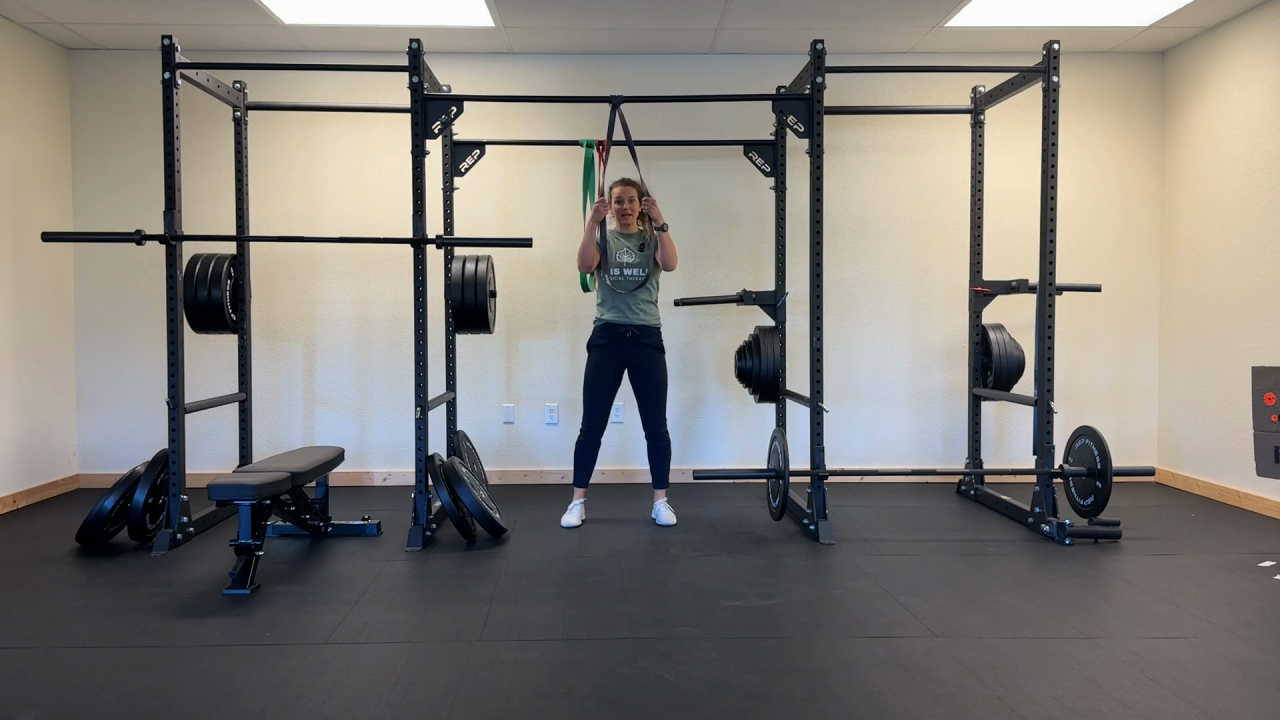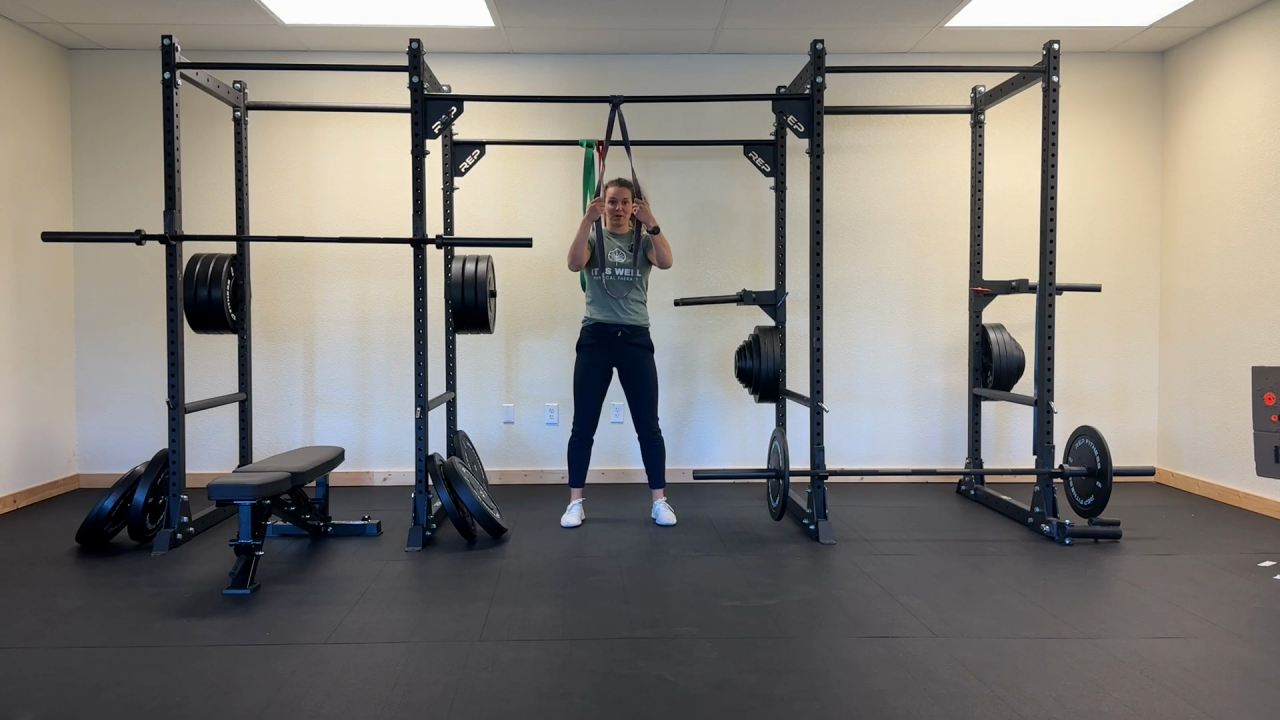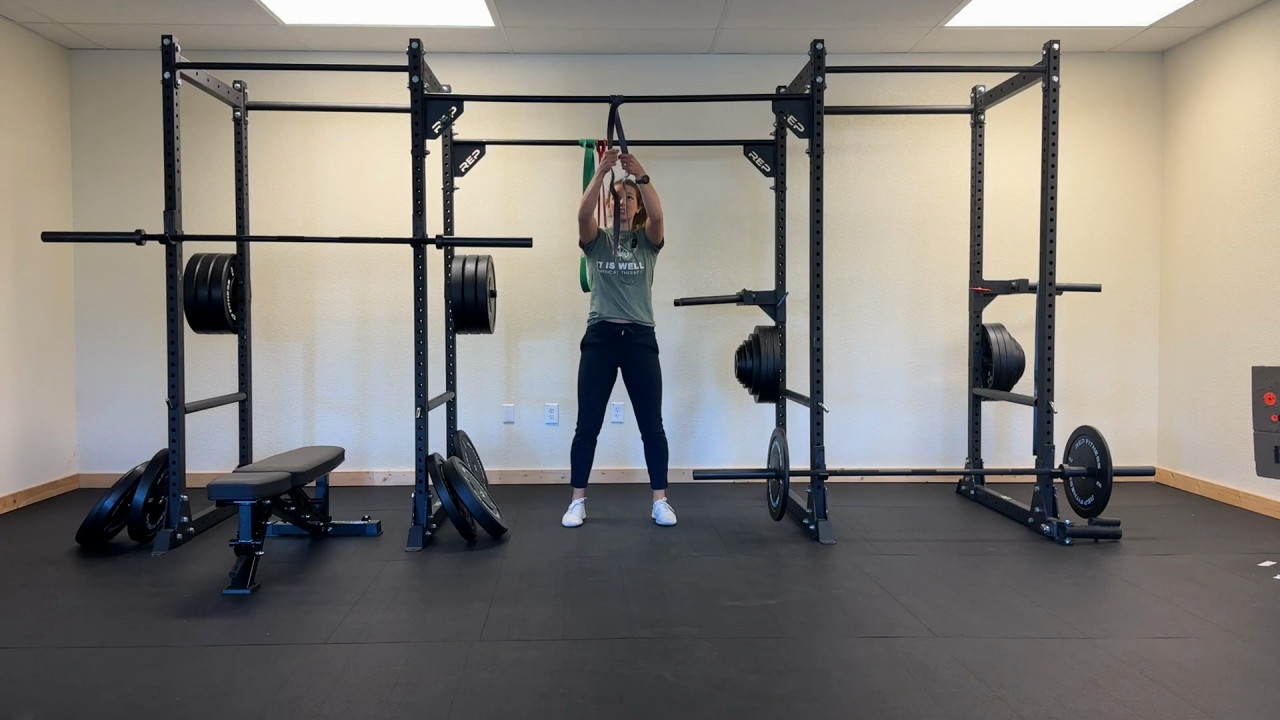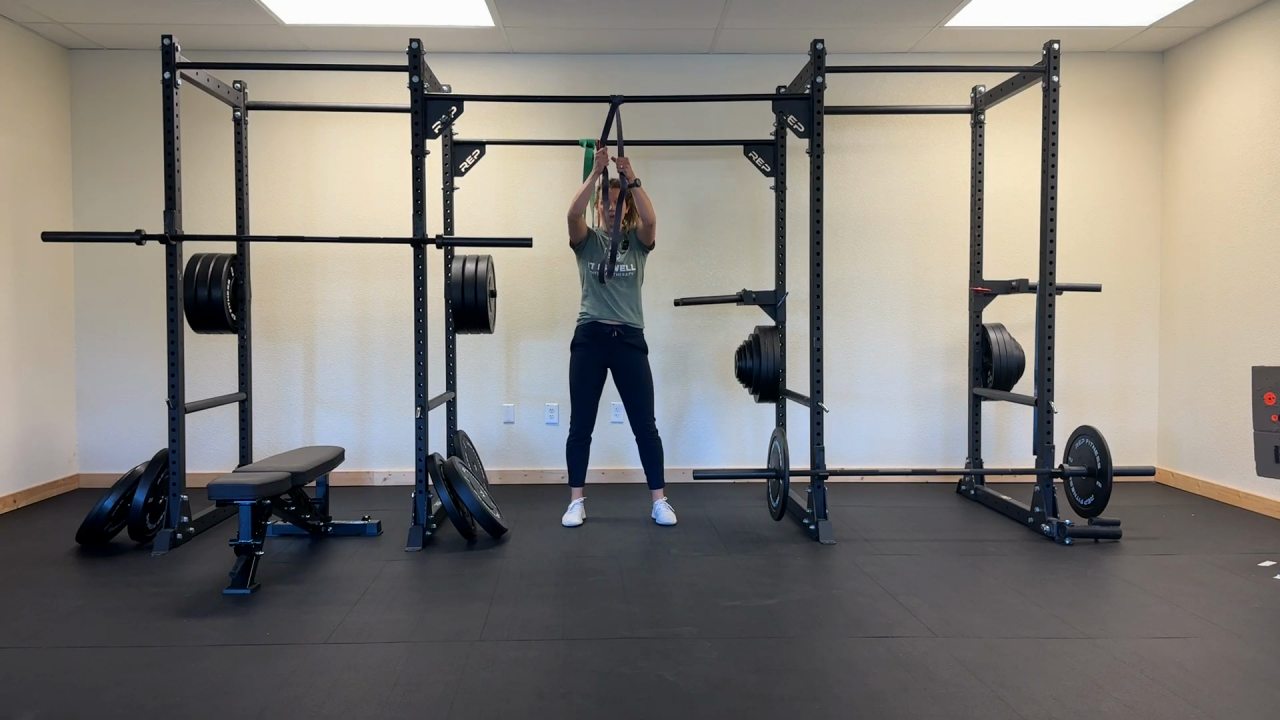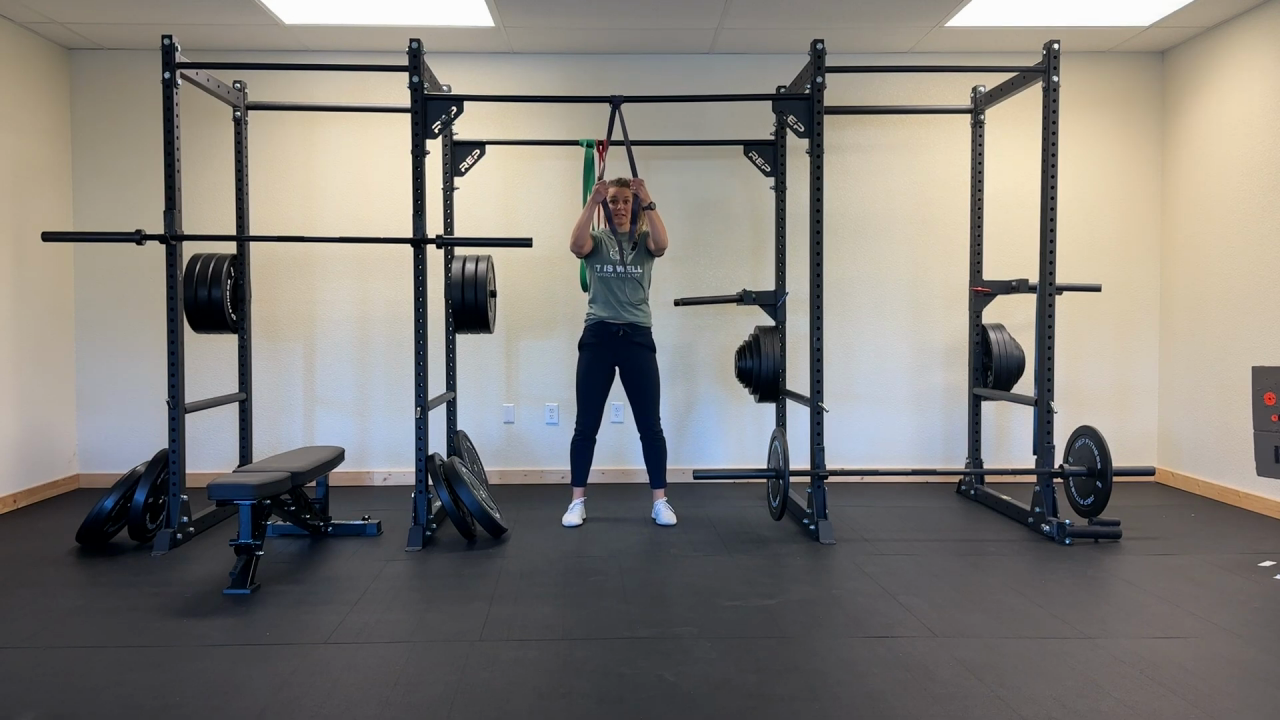
dt=0.7s
person 1, frame 1
left shoulder: (652, 240)
right shoulder: (602, 240)
left elbow: (670, 264)
right elbow: (584, 267)
left wrist: (660, 222)
right wrist: (592, 222)
left hip: (646, 339)
right hip: (606, 338)
left knee: (656, 426)
right knee: (592, 425)
left ankle: (660, 501)
right ankle: (577, 502)
person 1, frame 2
left shoulder: (643, 240)
right shoulder: (593, 239)
left elbow: (666, 262)
right elbow: (574, 264)
left wrist: (651, 223)
right wrist: (588, 220)
left hip: (635, 338)
right hip: (595, 338)
left knee: (648, 425)
right knee: (583, 425)
left ankle: (659, 501)
right ankle: (576, 502)
person 1, frame 3
left shoulder: (648, 239)
right shoulder: (596, 239)
left elbow: (658, 216)
right elbow: (583, 215)
left wrist: (641, 175)
right wrist: (601, 172)
left hip: (640, 338)
right hip: (600, 338)
left knee: (652, 426)
right knee: (588, 425)
left ankle: (660, 502)
right ankle: (577, 502)
person 1, frame 4
left shoulder: (638, 241)
right shoulder: (586, 240)
left elbow: (650, 220)
right elbow: (573, 215)
left wrist: (632, 179)
right wrist: (595, 172)
left hip: (629, 339)
right hip: (590, 338)
left knee: (645, 425)
right knee: (581, 425)
left ankle: (659, 501)
right ankle: (576, 501)
person 1, frame 5
left shoulder: (643, 239)
right shoulder: (596, 240)
left elbow: (662, 245)
right elbow: (576, 246)
left wrist: (648, 202)
right wrist: (591, 202)
left hip: (637, 337)
right hip: (598, 337)
left knee: (650, 425)
right knee: (586, 425)
left ankle: (660, 501)
right ankle: (577, 502)
